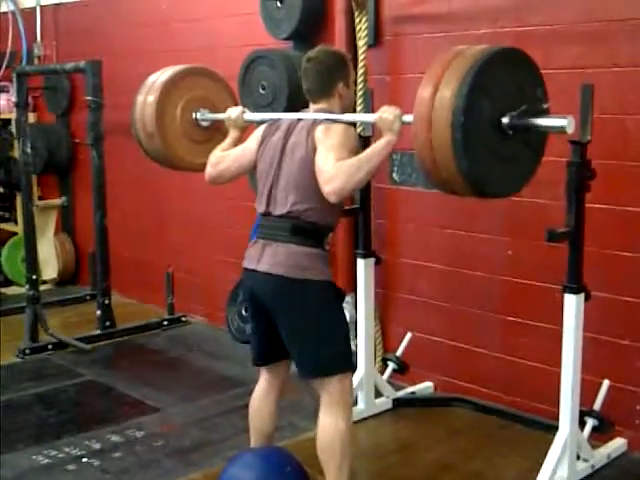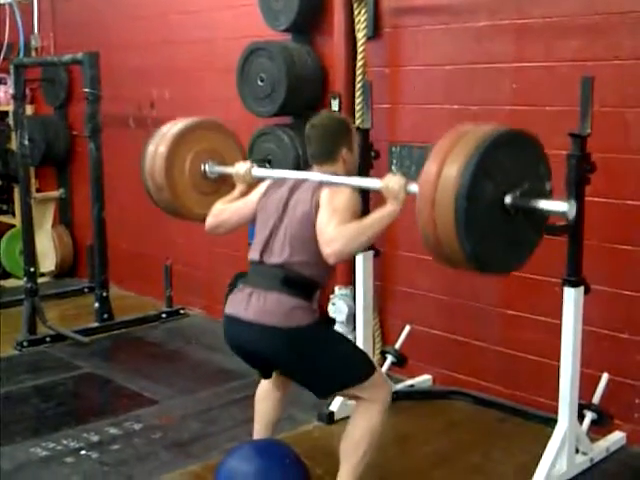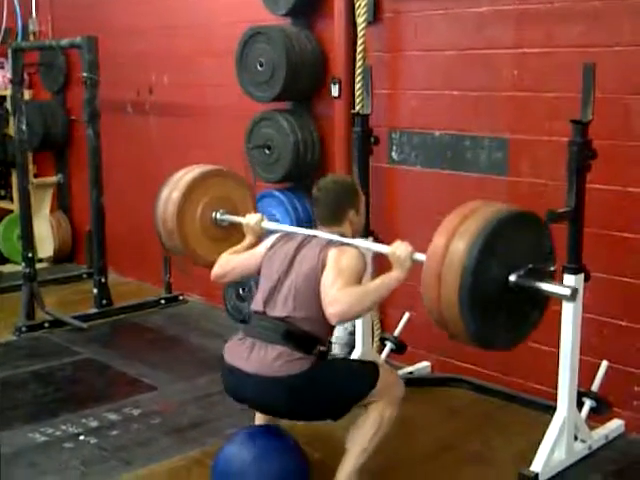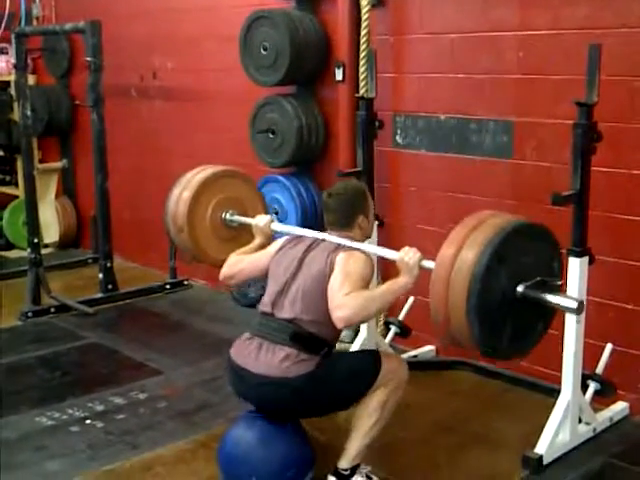
dt=0.5s
person 1, frame 1
left shoulder: (270, 128)
right shoulder: (334, 130)
left elbow: (213, 171)
right elbow: (334, 185)
left wrist: (233, 130)
right wrist: (387, 138)
left hip: (257, 266)
right hip: (299, 272)
left knee: (271, 376)
right knee: (335, 396)
person 1, frame 2
left shoulder: (274, 184)
right shoulder: (339, 193)
left elbow: (214, 222)
right elbow: (334, 247)
left wrist: (241, 186)
right wrist: (391, 207)
left hip: (235, 320)
right hip: (279, 323)
left knee: (279, 369)
right knee: (376, 392)
person 1, frame 3
left shoulder: (280, 239)
right shoulder: (345, 255)
left elbow: (219, 272)
right elbow: (337, 309)
left wrist: (250, 237)
right wrist: (397, 273)
left hip: (234, 370)
right hip: (277, 380)
right knee: (391, 388)
person 1, frame 4
left shoulder: (289, 242)
right shoulder: (352, 259)
left elbow: (228, 273)
right elbow: (343, 313)
left wrist: (259, 239)
right wrist: (404, 280)
left hip: (240, 370)
right hip: (283, 381)
right knee: (394, 372)
